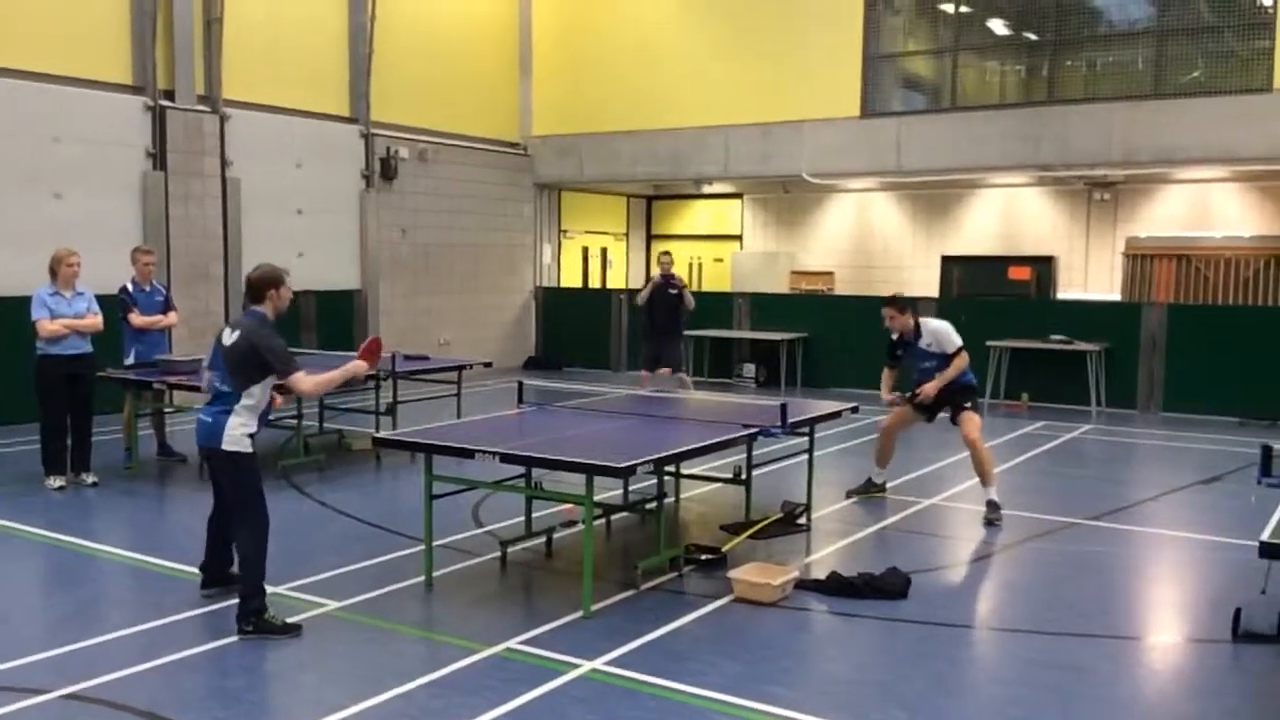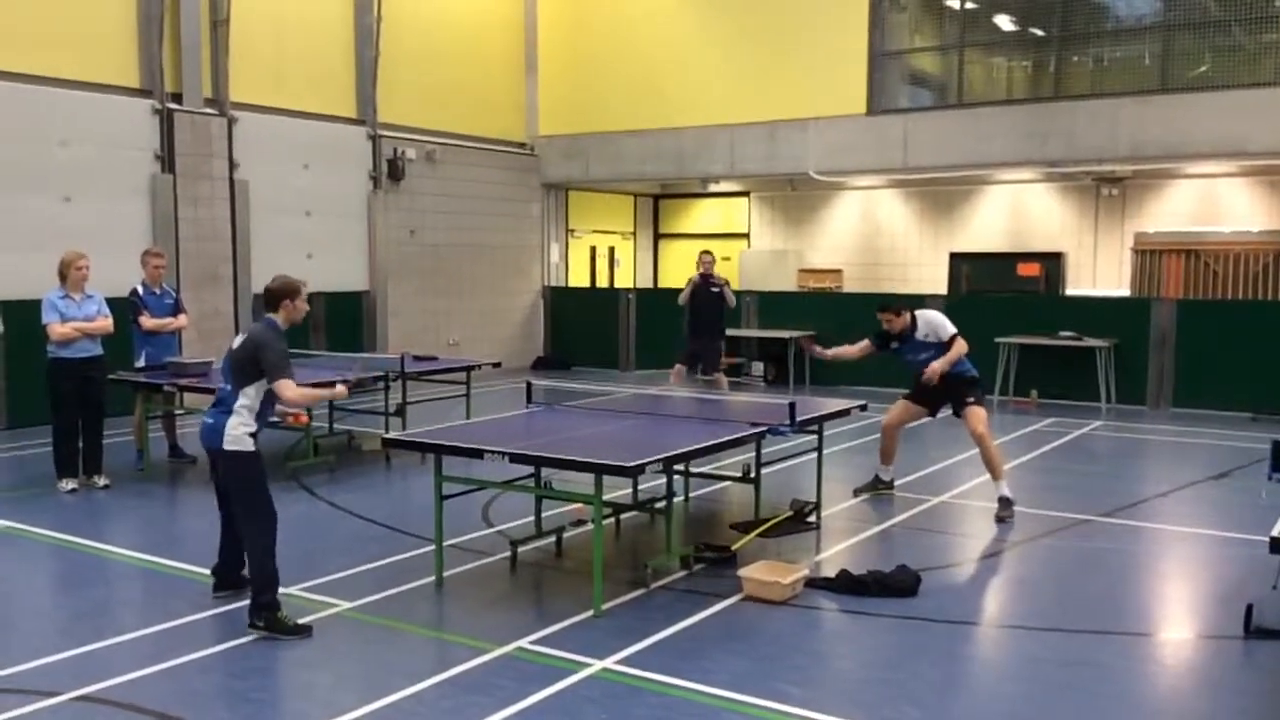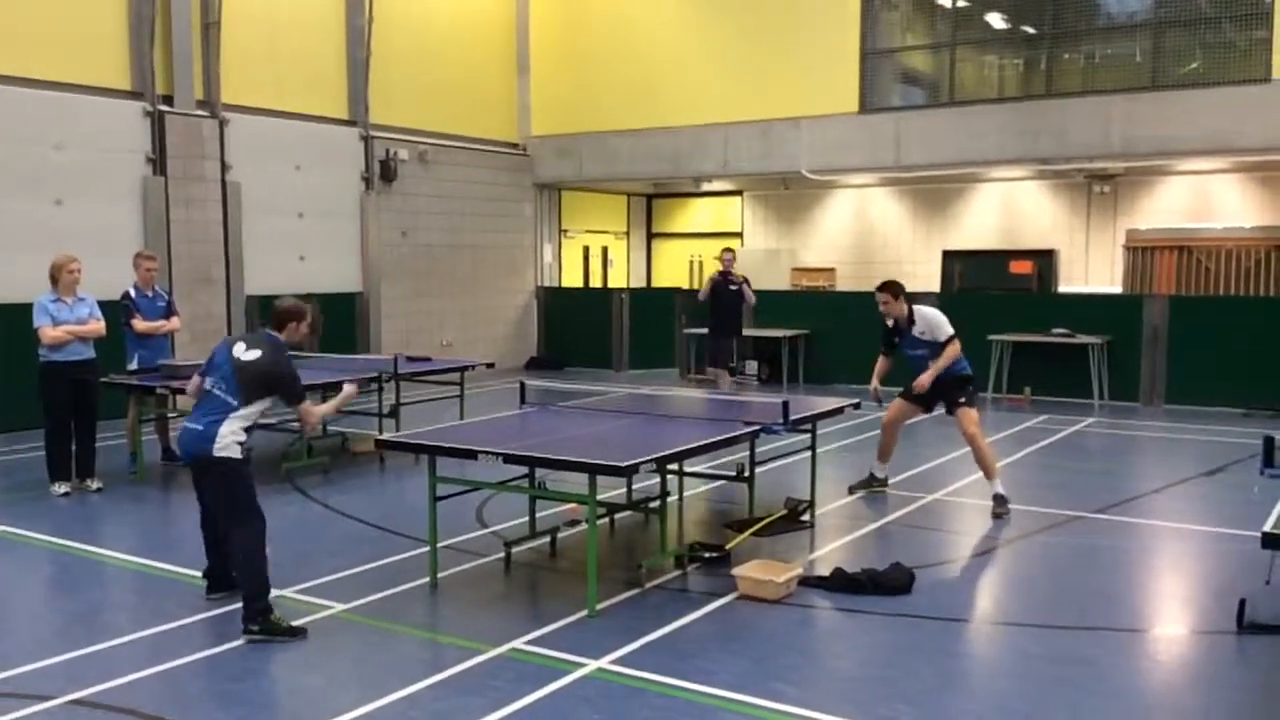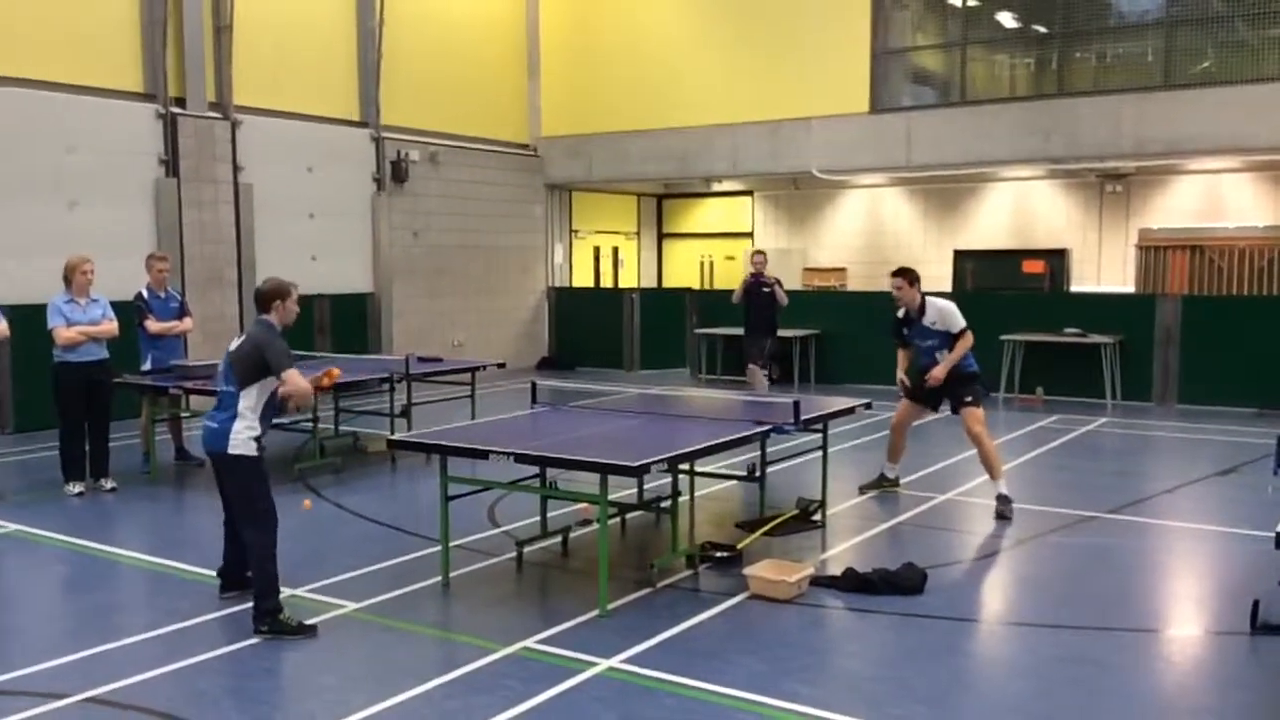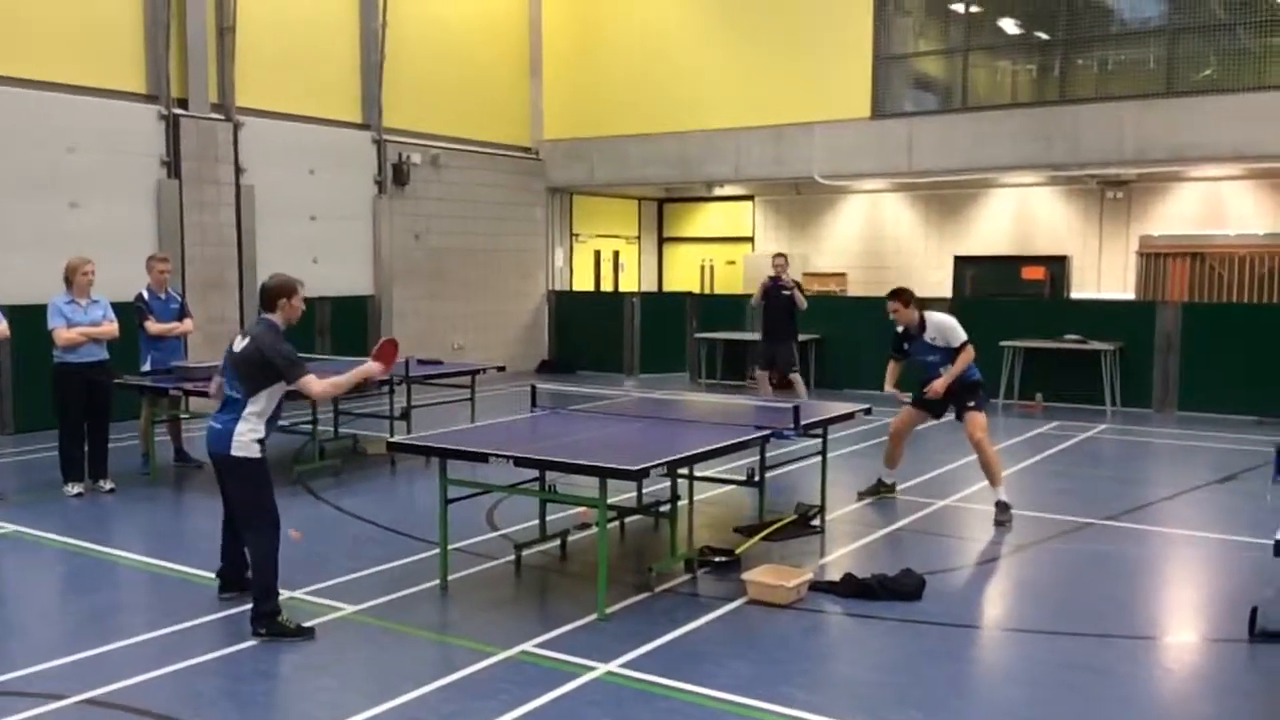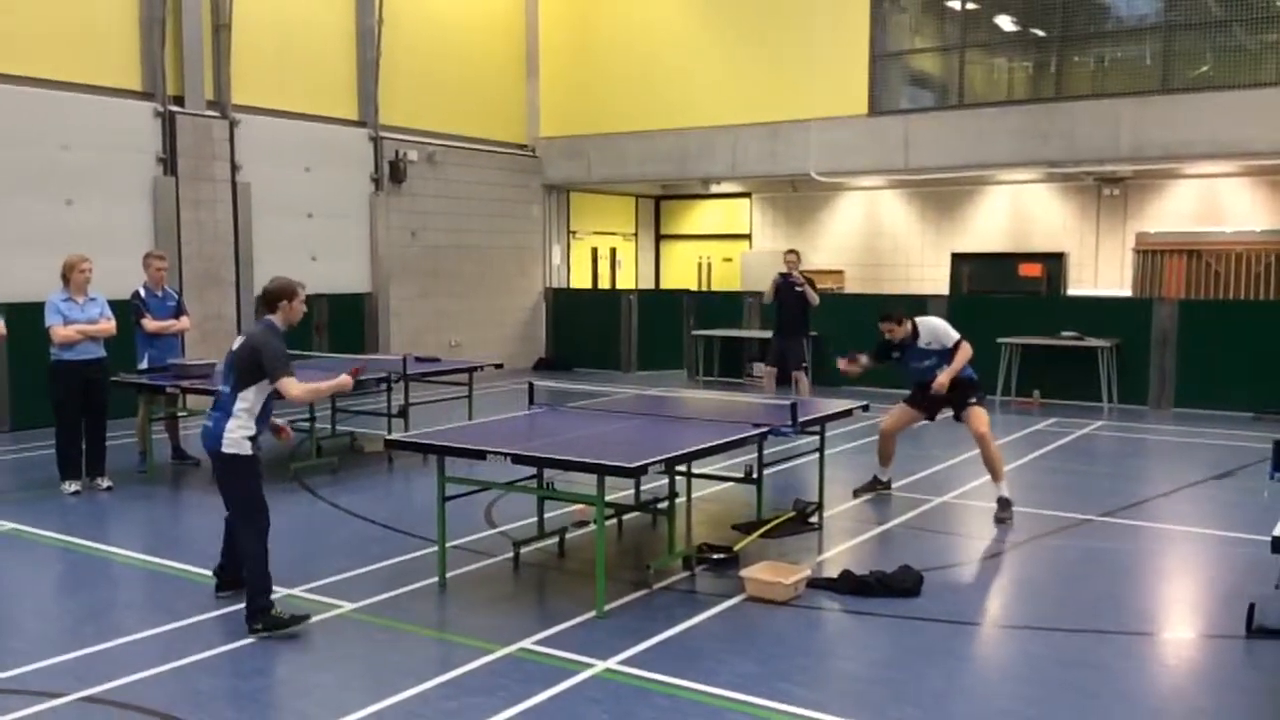
dt=0.4s
person 1, frame 1
left shoulder: (233, 328)
right shoulder: (263, 336)
left elbow: (209, 380)
right elbow: (306, 387)
right wrist: (349, 369)
left hip: (211, 430)
right hip: (231, 439)
left knee: (227, 508)
right knee: (252, 521)
left ankle: (215, 576)
right ankle: (251, 616)
person 1, frame 2
left shoulder: (254, 333)
right shoulder: (270, 341)
right elbow: (289, 394)
left wrist: (276, 410)
right wrist: (331, 393)
left hip: (218, 431)
right hip: (233, 437)
left knee: (236, 509)
right knee: (260, 519)
left ankle: (228, 577)
right ankle: (265, 612)
person 1, frame 3
left shoulder: (232, 343)
right shoulder: (279, 365)
left elbow: (194, 388)
right elbow: (312, 419)
right wrist: (344, 396)
left hip: (191, 437)
right hip: (220, 446)
left knee: (215, 514)
right knee: (248, 526)
left ankle: (220, 579)
right ankle: (258, 617)
person 1, frame 4
left shoulder: (250, 337)
right shoulder: (268, 341)
right elbow: (298, 386)
left wrist: (290, 394)
right wrist: (306, 395)
left hip: (217, 436)
right hip: (237, 443)
left knee: (237, 513)
right knee: (261, 523)
left ankle: (233, 578)
right ankle: (268, 616)
person 1, frame 5
left shoulder: (247, 336)
right shoulder: (272, 344)
left elbow: (217, 388)
right elbow: (318, 390)
right wrist: (363, 372)
left hip: (220, 437)
right hip: (241, 446)
left knee: (236, 514)
right knee: (263, 526)
left ankle: (232, 579)
right ankle: (266, 618)
person 1, frame 6
left shoulder: (254, 335)
right shoulder: (268, 342)
right elbow: (294, 392)
left wrist: (269, 423)
right wrist: (337, 384)
left hip: (221, 433)
right hip: (233, 441)
left knee: (241, 510)
right knee: (254, 520)
left ankle: (229, 577)
right ankle: (261, 613)
person 2, frame 1
left shoulder: (87, 295)
right shoulder: (41, 296)
left elbow: (98, 325)
right elbow: (45, 330)
left wrist: (65, 322)
right wrist: (82, 326)
left hip: (83, 361)
right hip: (52, 363)
left knee: (83, 417)
right knee: (54, 419)
left ankle: (82, 469)
right ankle: (54, 472)
person 2, frame 2
left shoulder: (97, 298)
right shoulder: (51, 300)
left elbow: (108, 327)
right elbow: (56, 334)
left wrist: (76, 325)
right wrist: (92, 329)
left hip: (94, 364)
right hip: (63, 366)
left knee: (94, 419)
right knee: (66, 422)
left ankle: (94, 472)
right ankle: (67, 475)
person 2, frame 3
left shoulder: (89, 301)
right shoulder: (43, 303)
left elbow: (100, 330)
right elbow: (47, 337)
left wrist: (68, 328)
right wrist: (84, 332)
left hip: (86, 367)
right hip: (55, 370)
left knee: (87, 423)
right knee: (58, 425)
left ankle: (87, 475)
right ankle: (60, 479)
person 2, frame 4
left shoulder: (101, 302)
right shoulder: (57, 304)
left elbow: (113, 330)
right elbow: (62, 338)
left wrist: (81, 329)
right wrist: (97, 332)
left hip: (99, 368)
right hip: (69, 370)
left knee: (100, 423)
right knee: (72, 425)
left ankle: (101, 475)
right ankle: (74, 478)
person 2, frame 5
left shoulder: (102, 303)
right shoulder: (57, 304)
left elbow: (114, 331)
right elbow: (62, 339)
left wrist: (82, 330)
right wrist: (97, 333)
left hip: (99, 369)
right hip: (69, 371)
left knee: (100, 423)
right knee: (71, 426)
left ankle: (100, 476)
right ankle: (73, 479)
person 2, frame 6
left shoulder: (99, 301)
right shoulder: (54, 302)
left elbow: (111, 329)
right elbow: (59, 336)
left wrist: (78, 328)
right wrist: (94, 331)
left hip: (96, 366)
right hip: (66, 368)
left knee: (97, 421)
right knee: (68, 423)
left ankle: (97, 474)
right ankle: (70, 477)
person 3, frame 1
left shoulder: (937, 328)
right shoulder: (895, 340)
left elbow: (963, 358)
right elbow: (890, 368)
left wrist: (937, 385)
right wrist: (885, 392)
left hip: (959, 387)
right hip: (927, 389)
left knee: (972, 438)
right knee: (888, 427)
left ankle: (992, 501)
right ankle: (877, 482)
person 3, frame 2
left shoulder: (932, 318)
right shoulder: (889, 335)
left elbow: (961, 346)
right elbow: (860, 349)
left wrist: (941, 363)
right wrist: (826, 352)
left hip: (961, 380)
right hip: (929, 384)
left knee: (980, 432)
right knee: (889, 423)
left ankle: (1004, 497)
right ankle: (884, 479)
person 3, frame 3
left shoulder: (930, 316)
right shoulder: (890, 327)
left elbow: (955, 347)
right elbow: (886, 355)
left wrist: (930, 375)
right wrist: (875, 379)
left hip: (955, 377)
right hip: (923, 380)
left knee: (971, 431)
right knee: (889, 421)
left ankle: (999, 494)
right ankle: (878, 476)
person 3, frame 4
left shoulder: (943, 308)
right shoulder: (902, 318)
left elbow: (967, 339)
right elbow: (905, 348)
left wrist: (944, 368)
right wrist: (901, 371)
left hip: (960, 375)
right hip: (929, 376)
left knee: (976, 431)
right knee: (898, 423)
left ankle: (1002, 494)
right ankle: (889, 476)
person 3, frame 5
left shoulder: (942, 322)
right shoulder: (901, 334)
left elbow: (968, 352)
right elbow: (896, 360)
left wrist: (945, 381)
right wrist: (889, 384)
left hip: (965, 383)
right hip: (933, 385)
left knee: (978, 438)
right knee: (897, 430)
left ankle: (1001, 501)
right ankle: (886, 483)
person 3, frame 6
left shoulder: (935, 326)
right shoulder: (892, 344)
left elbow: (964, 348)
right elbow: (864, 362)
left wrist: (948, 374)
right wrist: (848, 366)
left hip: (962, 385)
right hip: (928, 388)
left knee: (981, 433)
right knee: (887, 429)
left ankle: (1003, 498)
right ankle: (882, 479)
person 4, frame 1
left shoulder: (162, 291)
right shoulder: (126, 292)
left elbow: (173, 320)
right elbow: (136, 322)
left wrist: (146, 322)
right wrist: (159, 318)
left hip: (160, 357)
right hip: (137, 359)
left knee: (158, 403)
right knee: (132, 405)
left ankle: (162, 447)
person 4, frame 2
left shoulder: (172, 293)
right shoulder: (137, 294)
left elbow: (183, 322)
right elbow: (146, 324)
left wrist: (157, 324)
right wrist: (169, 321)
left hip: (171, 358)
right hip: (147, 360)
left knee: (169, 406)
right knee: (143, 407)
left ankle: (174, 448)
right ankle: (140, 453)
person 4, frame 3
left shoulder: (164, 296)
right shoulder: (129, 297)
left elbow: (176, 325)
right elbow: (138, 327)
left wrist: (149, 327)
right wrist: (162, 323)
left hip: (163, 362)
right hip: (140, 363)
left knee: (162, 408)
right knee: (136, 409)
left ankle: (167, 451)
right ankle: (134, 456)
person 4, frame 4
left shoulder: (177, 297)
right shoulder: (142, 298)
left elbow: (188, 325)
right elbow: (151, 328)
left wrist: (162, 328)
right wrist: (175, 324)
left hip: (176, 362)
right hip: (153, 364)
left knee: (174, 409)
right knee: (149, 410)
left ankle: (180, 451)
right ankle: (147, 456)
person 4, frame 5
left shoulder: (177, 298)
right shoulder: (142, 299)
left elbow: (189, 327)
right elbow: (151, 329)
left wrist: (162, 329)
right wrist: (175, 325)
left hip: (176, 363)
right hip: (153, 365)
left knee: (174, 410)
right knee: (149, 411)
left ankle: (179, 453)
right ankle: (146, 457)
person 4, frame 6
left shoulder: (174, 296)
right shoulder: (139, 297)
left elbow: (185, 324)
right elbow: (148, 326)
left wrist: (159, 326)
right wrist: (172, 323)
left hip: (173, 361)
right hip: (150, 363)
left knee: (171, 408)
right knee: (146, 409)
left ankle: (177, 450)
right ankle: (143, 455)
